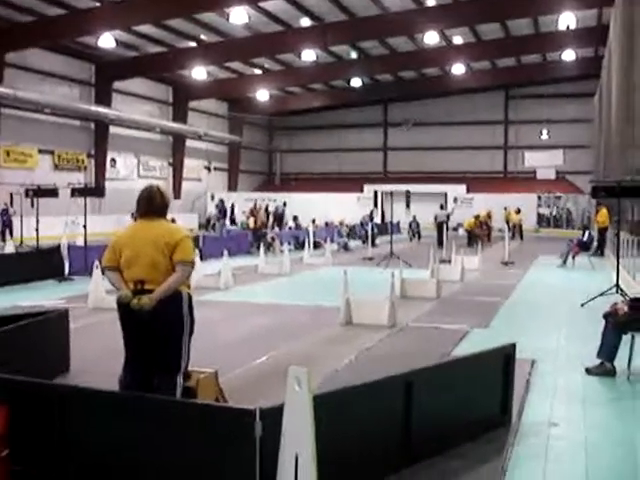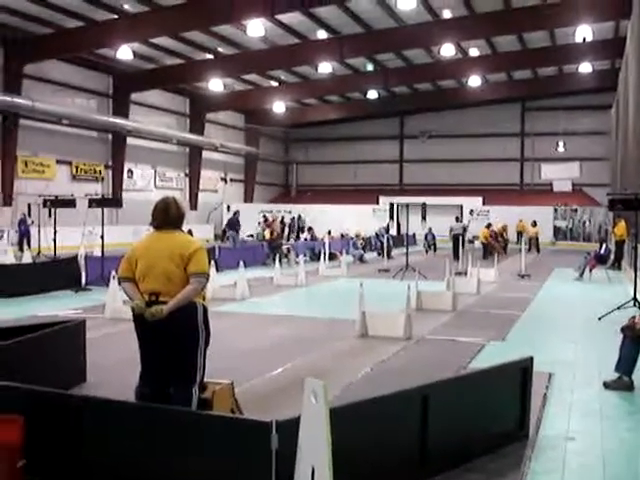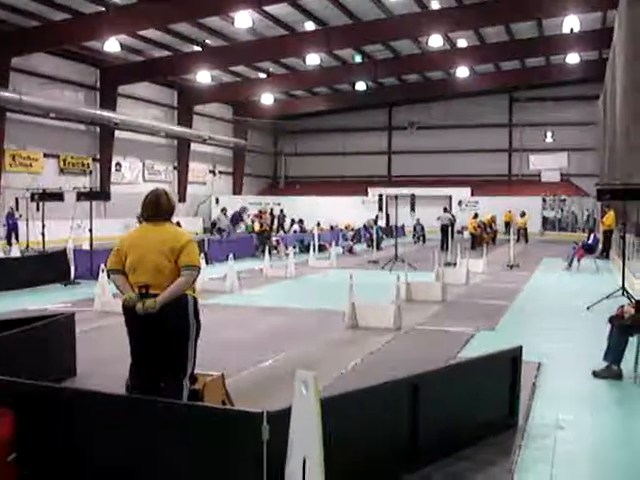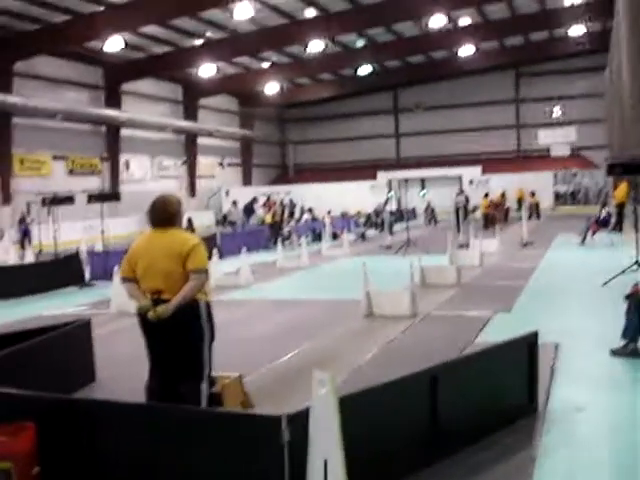
dt=1s
person 1, frame 1
left shoulder: (123, 235)
right shoulder: (176, 234)
left elbow: (109, 267)
right elbow: (184, 271)
left wrist: (124, 290)
right wrist: (156, 296)
left hip: (131, 305)
right hip: (169, 304)
left knee: (134, 363)
right knee: (170, 367)
person 1, frame 2
left shoulder: (139, 246)
right shoulder: (191, 245)
left elbow: (125, 278)
right elbow: (198, 283)
left wrist: (138, 301)
right wrist: (168, 307)
left hip: (147, 316)
right hip: (184, 316)
left knee: (150, 375)
right knee: (186, 378)
person 1, frame 3
left shoulder: (128, 238)
right shoulder: (181, 238)
left elbow: (114, 270)
right elbow: (189, 275)
left wrist: (130, 294)
right wrist: (160, 300)
left hip: (137, 308)
right hip: (174, 308)
left knee: (140, 367)
right knee: (177, 370)
person 1, frame 4
left shoulder: (138, 245)
right shoulder: (189, 241)
left elbow: (127, 279)
right elbow: (198, 279)
left wrist: (142, 301)
right wrist: (172, 305)
left hip: (151, 314)
right hip: (187, 312)
left knee: (160, 370)
right knee: (194, 372)
